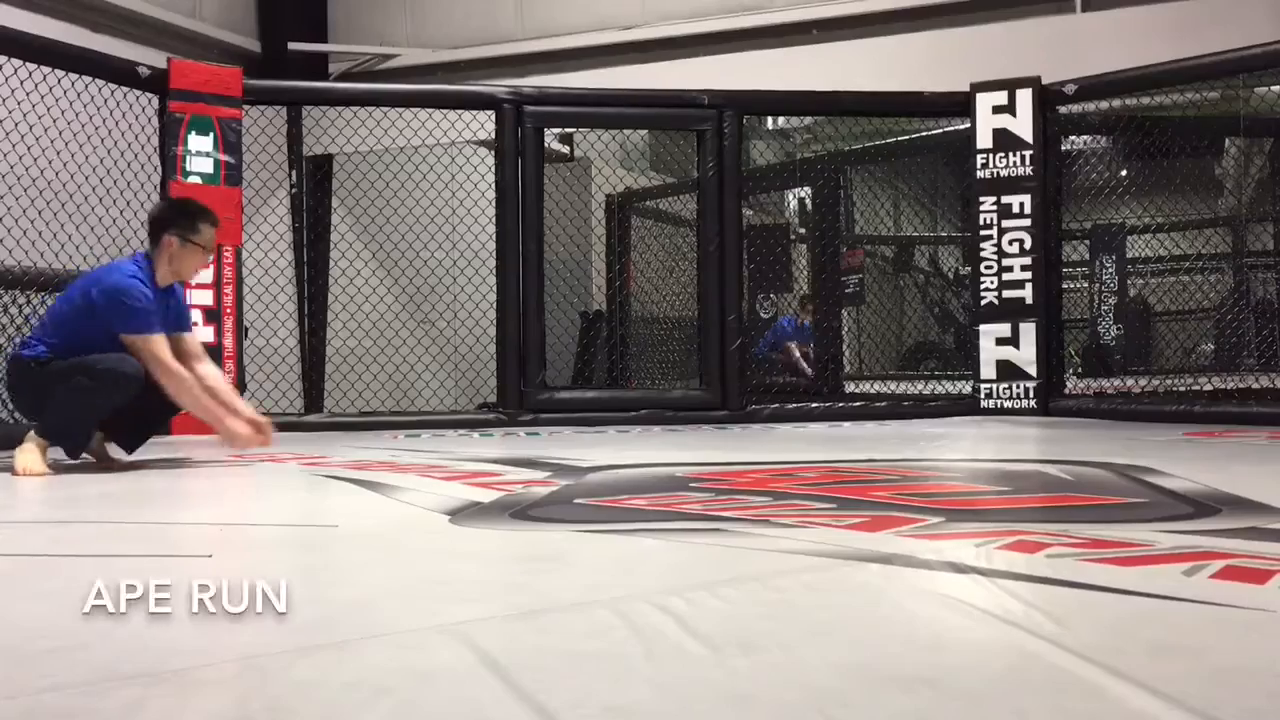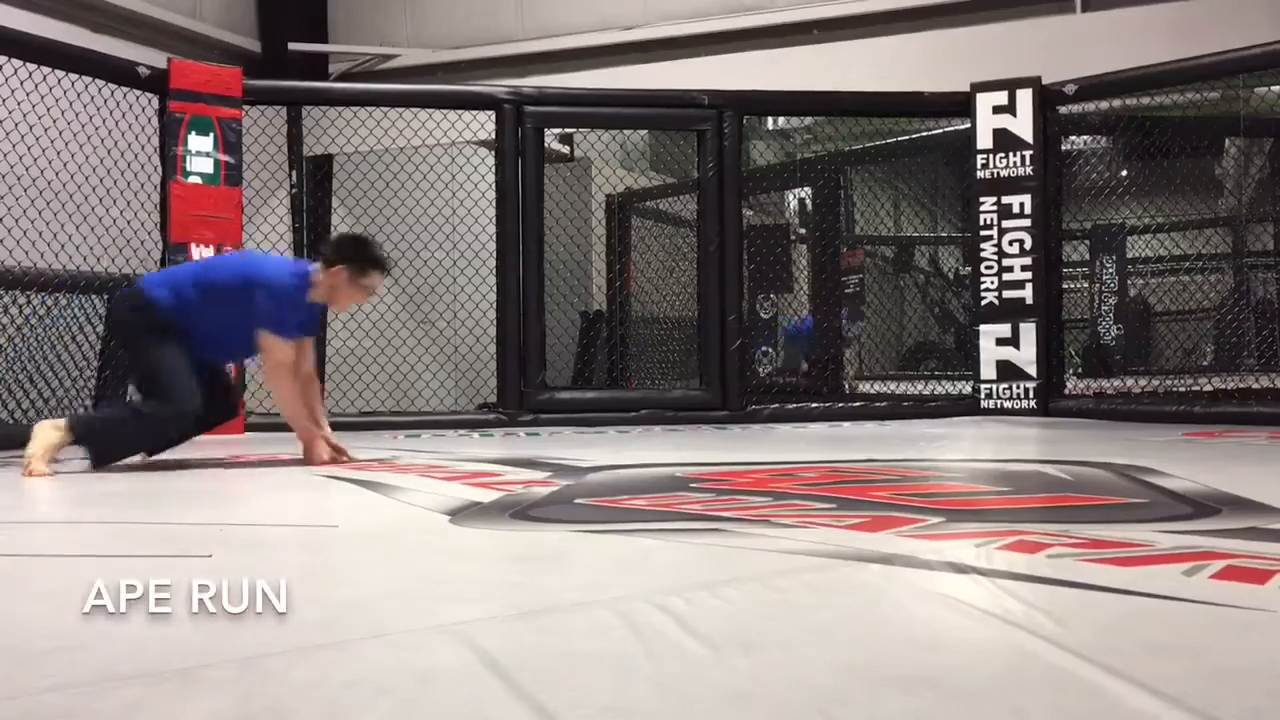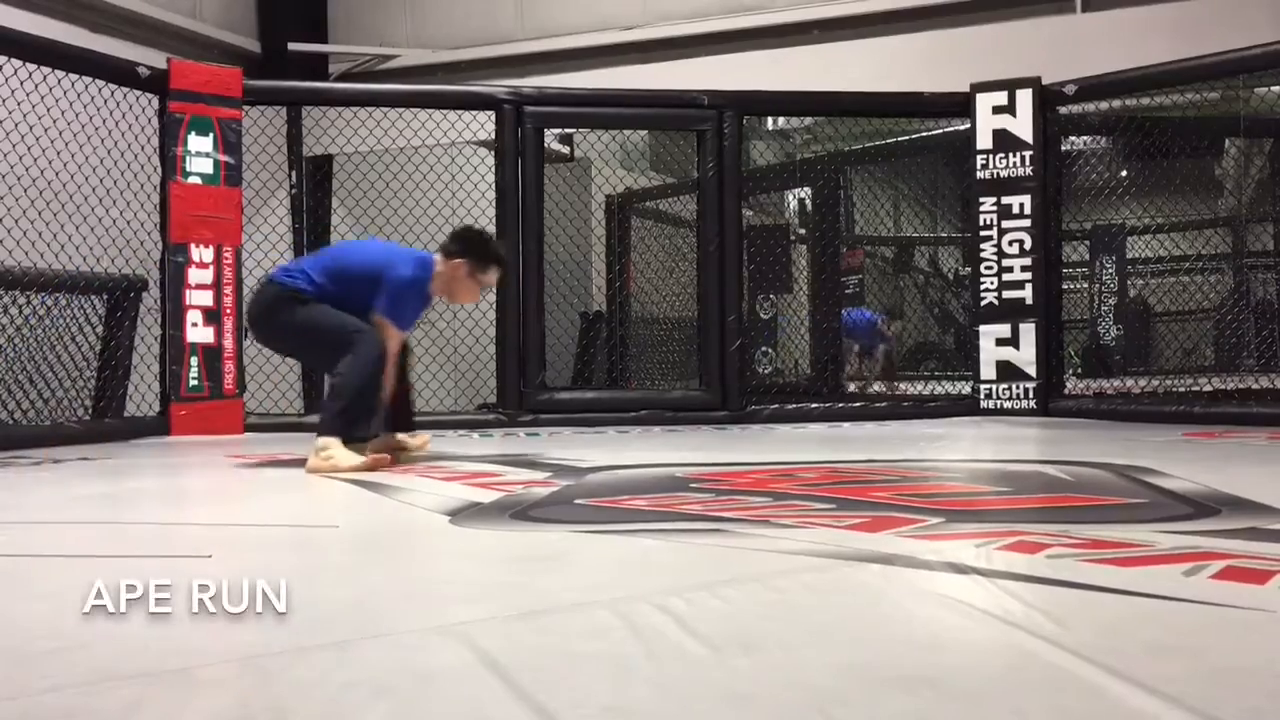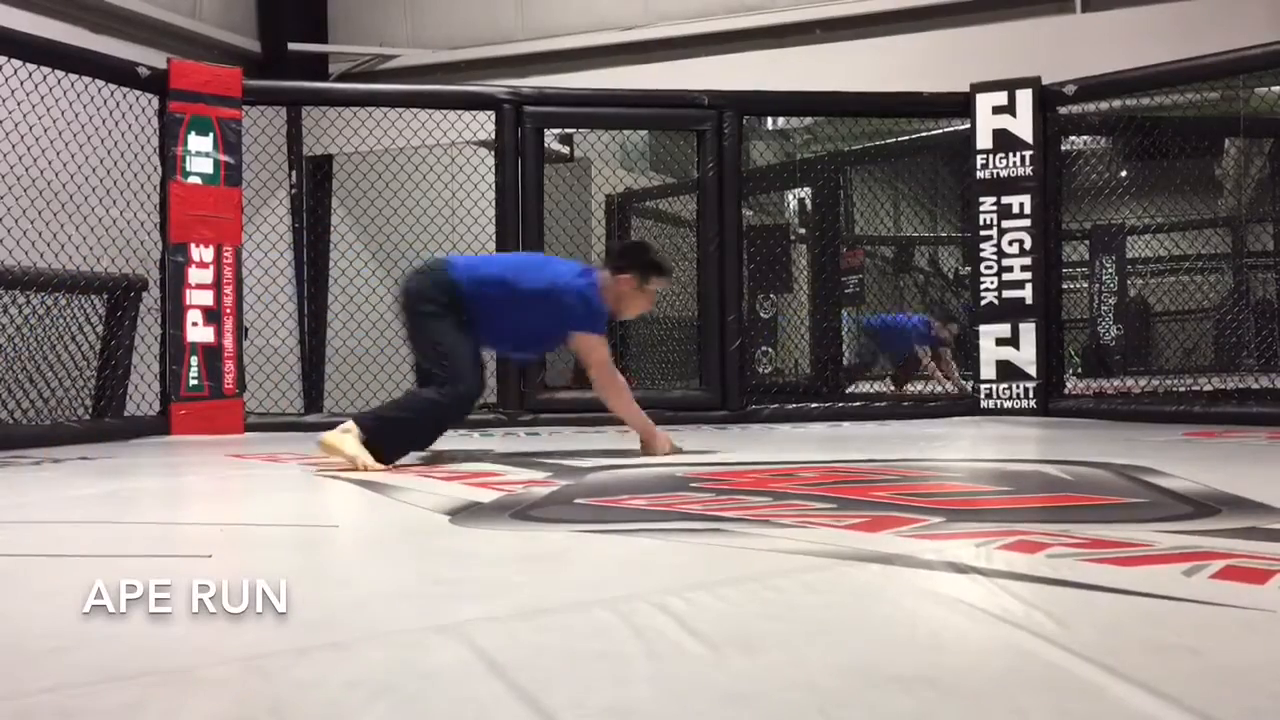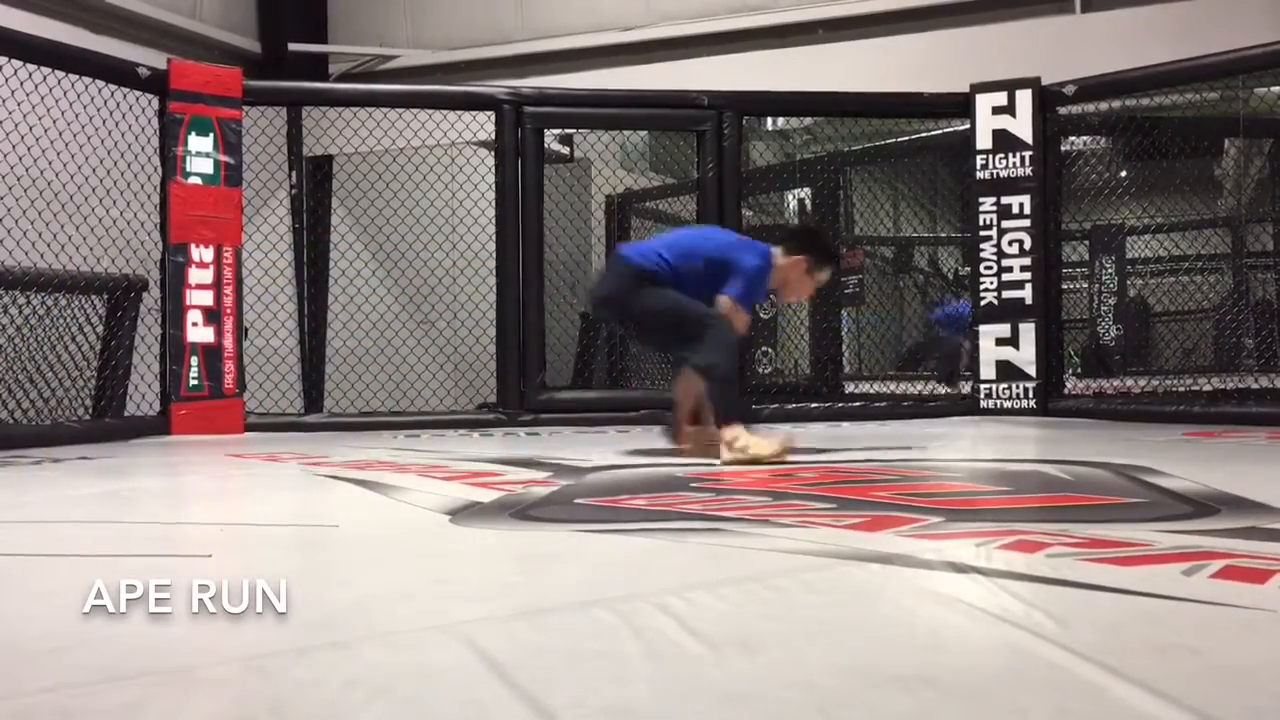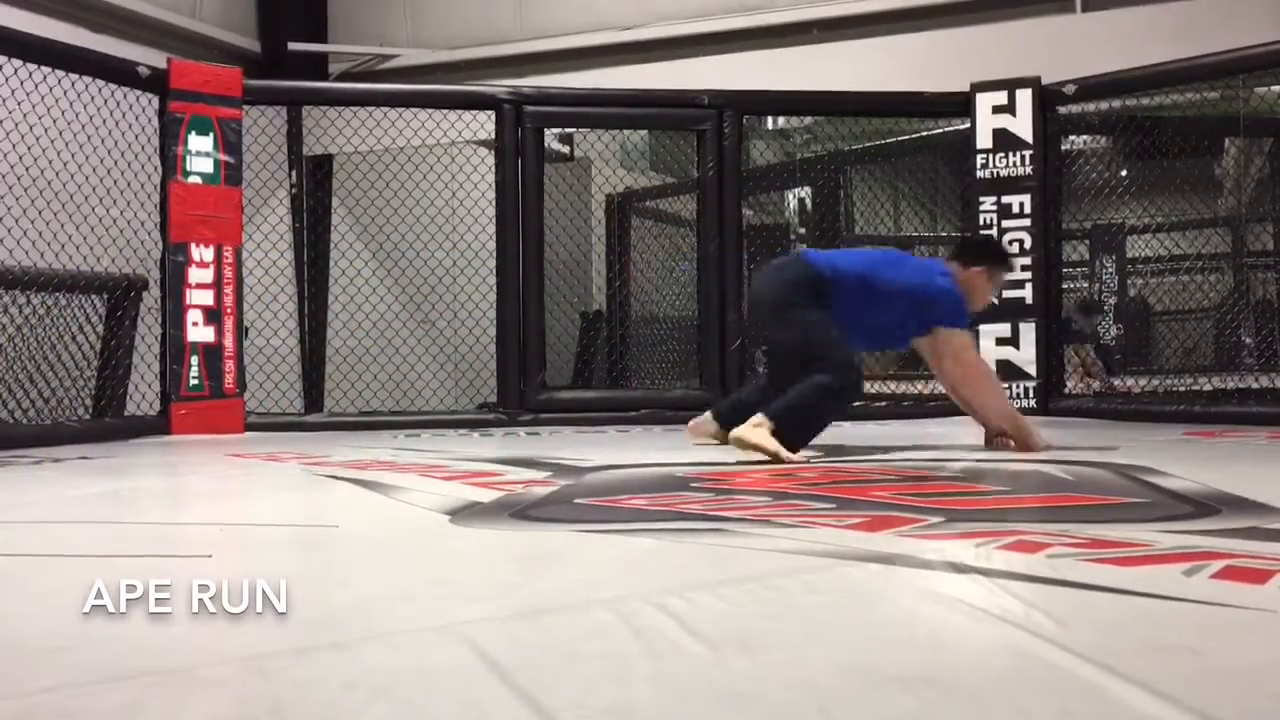
dt=0.4s
person 1, frame 1
left shoulder: (170, 293)
right shoulder: (126, 287)
left elbow: (199, 364)
right elbow: (164, 370)
left wrist: (243, 413)
right wrist: (225, 424)
right hip: (34, 377)
left knee: (196, 391)
right knee: (121, 371)
left ankle: (89, 438)
right ankle: (39, 441)
person 1, frame 2
left shoulder: (308, 297)
right shoulder: (283, 286)
left elbow: (305, 376)
right elbow: (280, 380)
left wrist: (322, 433)
right wrist: (313, 440)
left hip: (179, 326)
right hip: (147, 314)
left knee: (223, 404)
right knee: (180, 409)
left ankle: (125, 437)
right ankle: (60, 431)
person 1, frame 3
left shoulder: (421, 277)
right shoulder: (409, 277)
left elbow: (389, 359)
right elbow: (383, 360)
right wrist: (369, 430)
left hip: (300, 301)
right hip: (280, 303)
left knee: (391, 350)
right knee: (367, 348)
left ankle: (389, 436)
right ankle: (329, 447)
person 1, frame 4
left shoulder: (579, 284)
right shoulder: (586, 293)
left elbow: (599, 373)
right elbow: (605, 376)
right wrist: (648, 432)
left hip: (442, 290)
right hip: (436, 295)
left knee: (453, 384)
right knee: (458, 388)
right ankle: (350, 435)
person 1, frame 5
left shoulder: (746, 257)
right shoulder: (754, 264)
right elbow: (724, 341)
left hip: (618, 286)
right hip: (627, 285)
left knee: (700, 345)
right knee: (717, 335)
left ankle: (689, 429)
right ankle: (733, 437)
person 1, frame 6
left shoulder: (923, 283)
right shoulder: (945, 289)
left elbow: (946, 369)
right elbow: (969, 372)
left wrist: (990, 422)
right wrist: (1020, 426)
left hip: (779, 283)
right hip: (792, 291)
left knee: (791, 375)
right knee: (839, 377)
left ankle: (715, 422)
right ankle: (759, 428)
